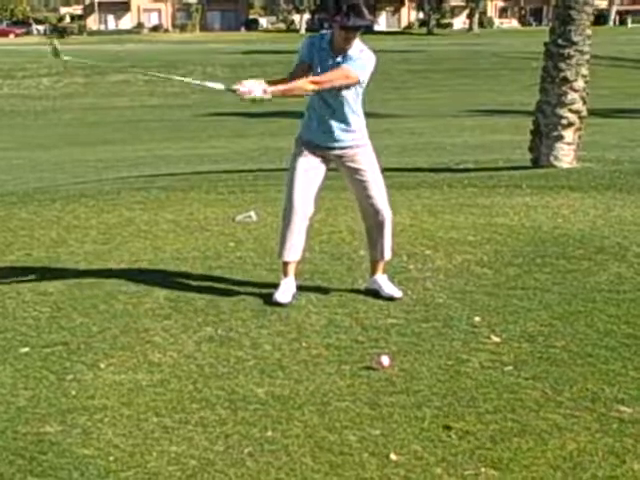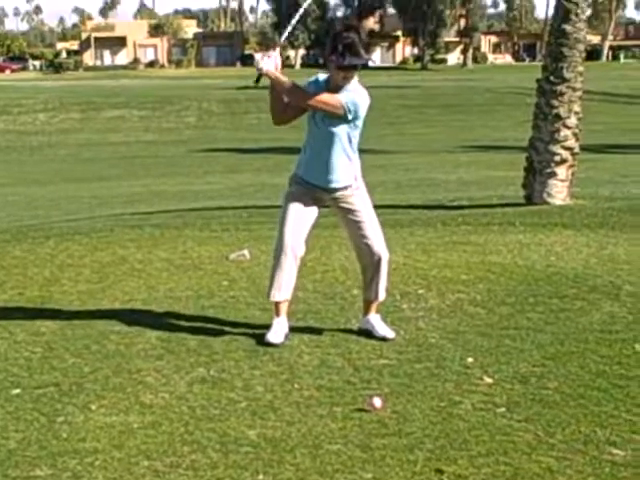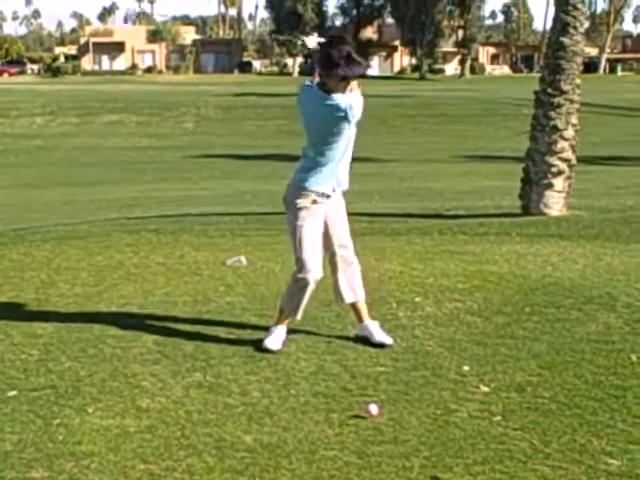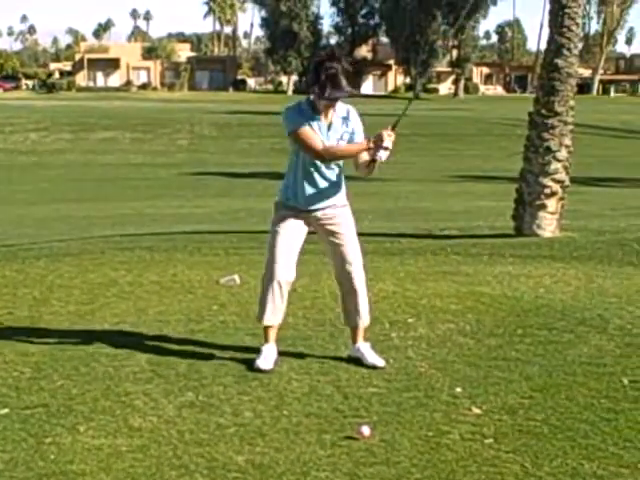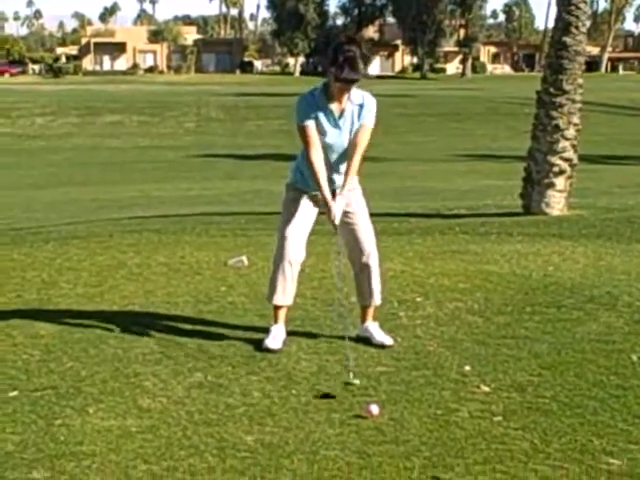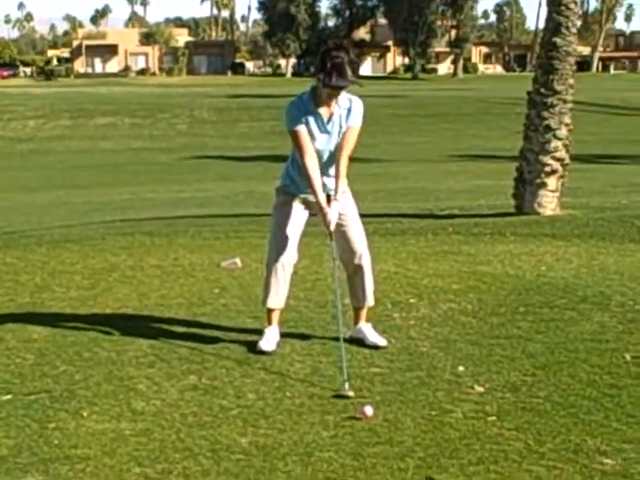
dt=0.7s
person 1, frame 1
left shoulder: (364, 59)
right shoulder: (314, 43)
left elbow: (316, 84)
right elbow: (295, 78)
left wrist: (267, 90)
right wrist: (261, 85)
left hip: (353, 144)
right hip: (313, 141)
left knee: (379, 210)
right knee: (297, 207)
left ankle: (377, 277)
right ankle: (288, 280)
person 1, frame 2
left shoulder: (357, 98)
right shoulder: (318, 82)
left elbow: (304, 99)
right elbow: (280, 117)
left wrist: (273, 74)
right wrist: (273, 78)
left hip: (346, 186)
right hip: (307, 183)
left knee: (376, 252)
right knee: (288, 247)
left ankle: (370, 317)
right ankle: (280, 320)
person 1, frame 3
left shoulder: (308, 93)
right shoulder: (348, 108)
right elbow: (353, 89)
left wrist: (325, 54)
left hip: (328, 192)
right hip: (308, 197)
left knee: (345, 257)
right knee: (309, 270)
left ankle: (365, 323)
right ankle: (279, 327)
person 1, frame 4
left shoulder: (349, 115)
right shoulder: (295, 114)
left elbow: (362, 167)
right elbow: (321, 152)
left wrist: (376, 153)
right wrist: (368, 145)
left hip: (334, 205)
right hip: (294, 207)
left knee: (353, 273)
right knee: (278, 273)
left ankle: (359, 344)
right ankle: (269, 346)
person 1, frame 5
left shoulder: (366, 103)
right shoulder: (307, 103)
left elbow: (357, 152)
right elbow: (314, 153)
left wrist: (342, 193)
right wrist: (326, 197)
left hip: (346, 187)
right hip: (306, 187)
left knee: (367, 253)
right knee: (288, 252)
left ankle: (368, 323)
right ankle: (278, 326)
person 1, frame 6
left shoulder: (354, 106)
right shoulder: (296, 108)
left elbow: (342, 155)
right elbow: (308, 159)
left wrist: (337, 199)
right wrist: (322, 205)
left hip: (335, 189)
right hip: (295, 190)
left knee: (359, 254)
right knee: (280, 255)
left ankle: (361, 324)
right ankle: (272, 328)
